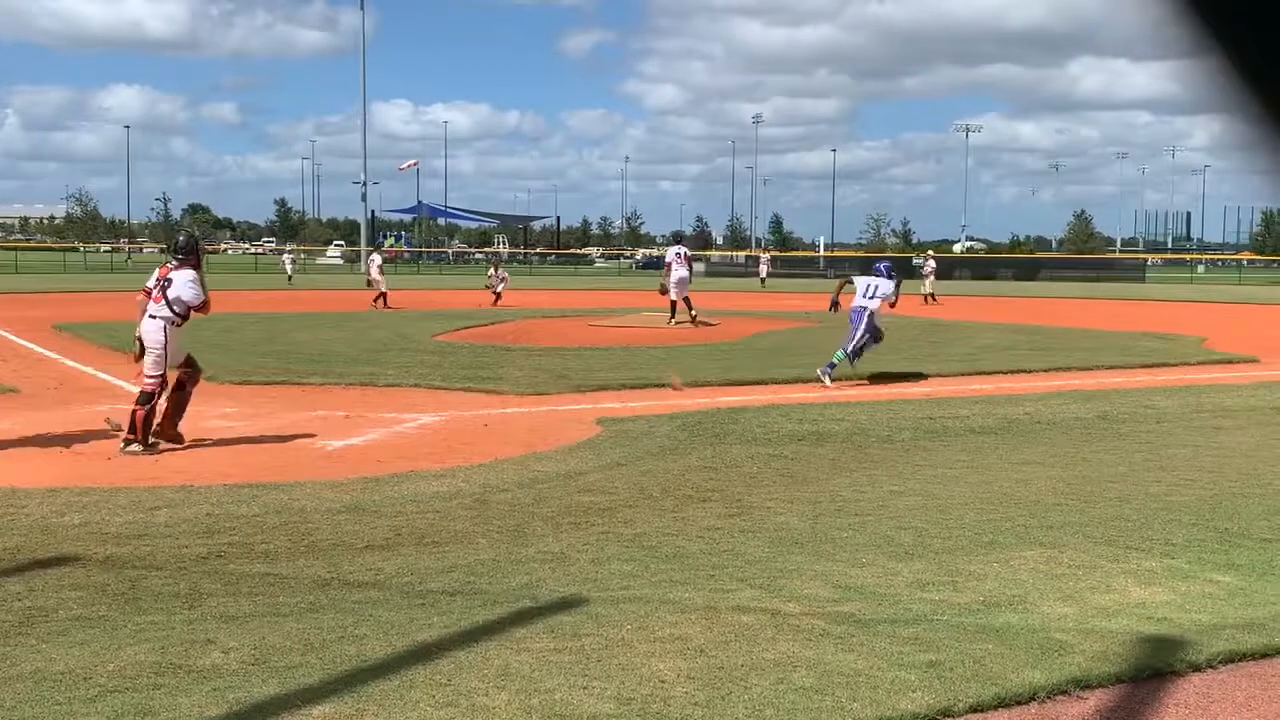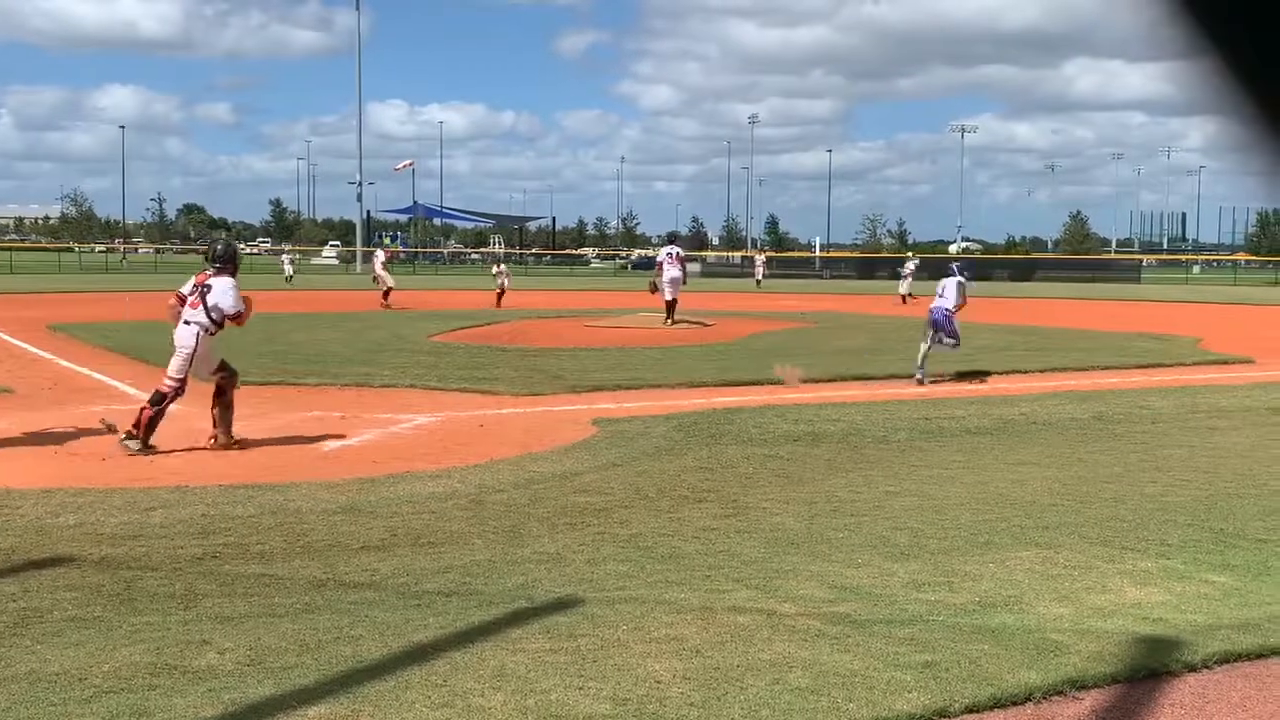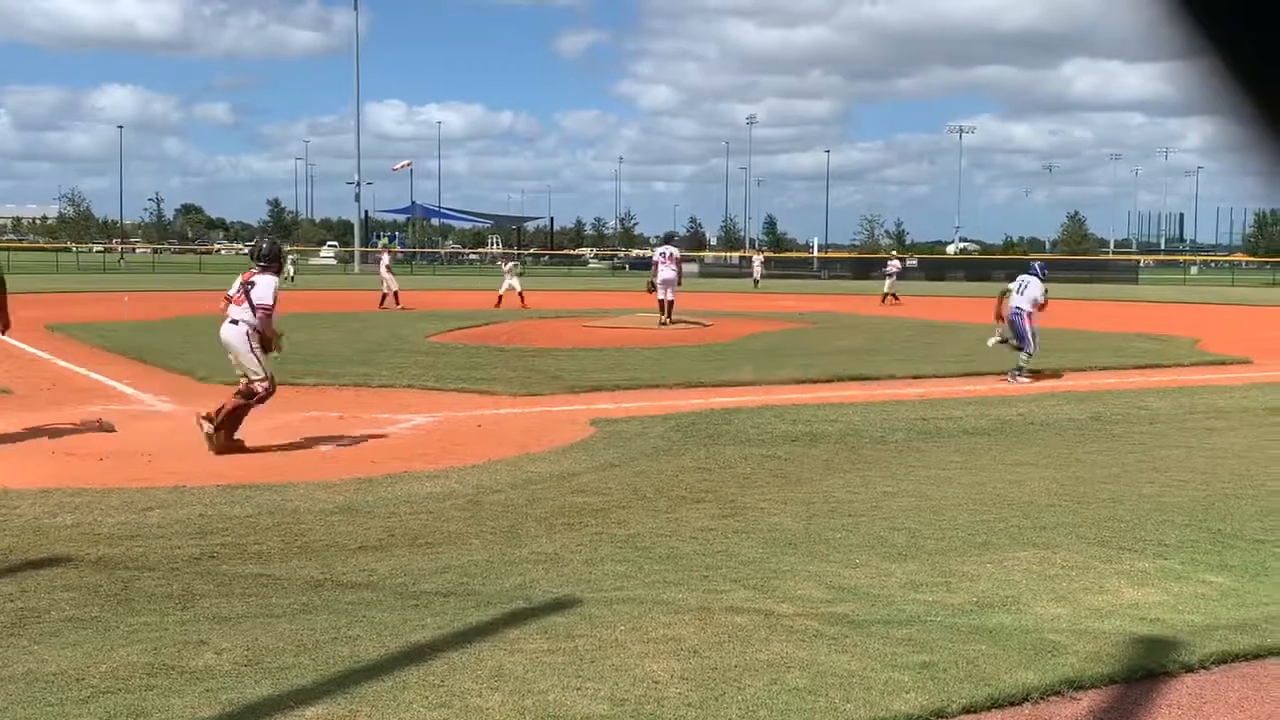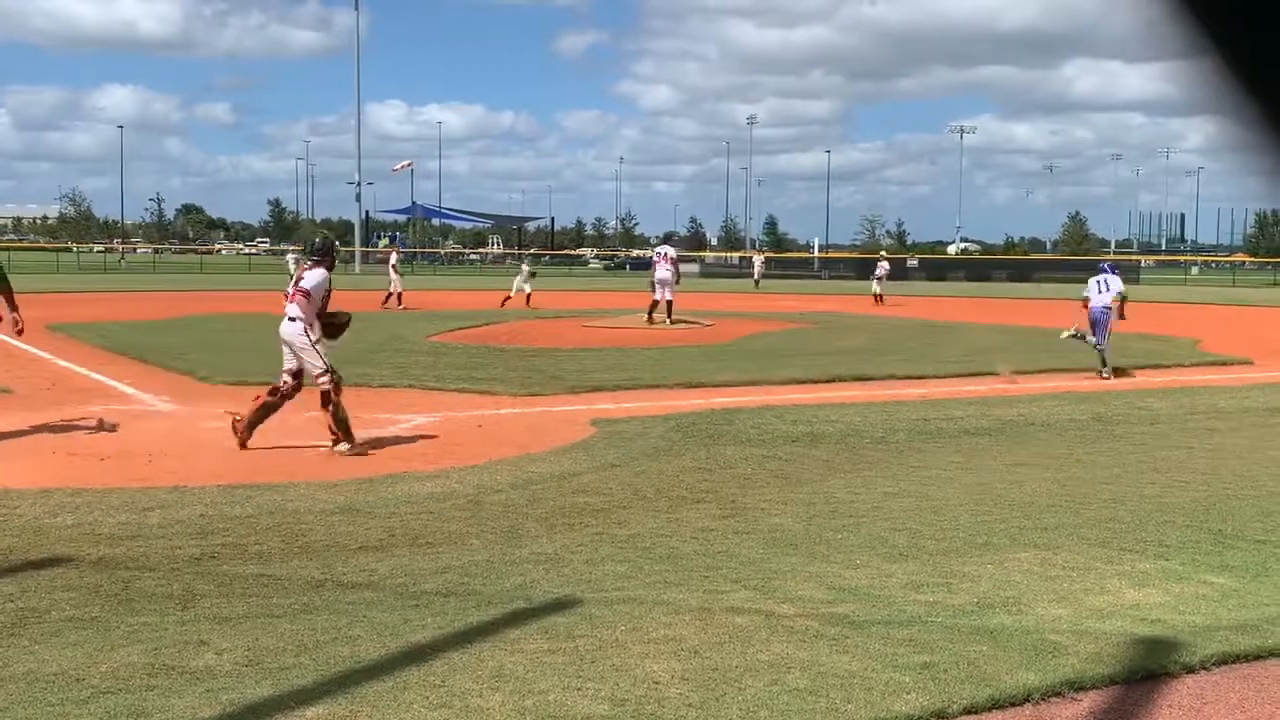
dt=0.2s
person 1, frame 1
left shoulder: (163, 269)
right shoulder: (189, 276)
left elbow: (142, 298)
right elbow: (204, 309)
left wrist: (140, 327)
right wrist: (201, 280)
left hip: (149, 325)
right hip: (162, 330)
left knee: (191, 372)
right knee: (152, 384)
left ankle: (167, 427)
right ankle: (133, 440)
person 1, frame 2
left shoulder: (200, 277)
right shoulder: (227, 283)
left elbow: (174, 303)
right elbow: (239, 320)
left wrist: (178, 329)
right wrist: (248, 308)
left hip: (186, 332)
right hip: (195, 337)
left knee: (227, 377)
right knee: (171, 387)
left ankle: (222, 435)
right ankle: (135, 437)
person 1, frame 3
left shoulder: (246, 276)
right shoulder: (270, 281)
left elbow: (224, 306)
right elbow: (262, 315)
right wrist: (273, 336)
left hip: (228, 330)
right hip: (244, 334)
left knee: (250, 385)
right knee: (264, 386)
left ankle: (224, 437)
right ankle: (214, 419)
person 1, frame 4
left shoulder: (304, 271)
right shoulder: (321, 274)
left elbow: (294, 299)
right elbow: (301, 297)
right wrist: (314, 321)
left hip: (288, 327)
right hip: (301, 331)
left knee: (289, 384)
right knee: (329, 381)
left ankle: (245, 425)
right ankle: (341, 440)
